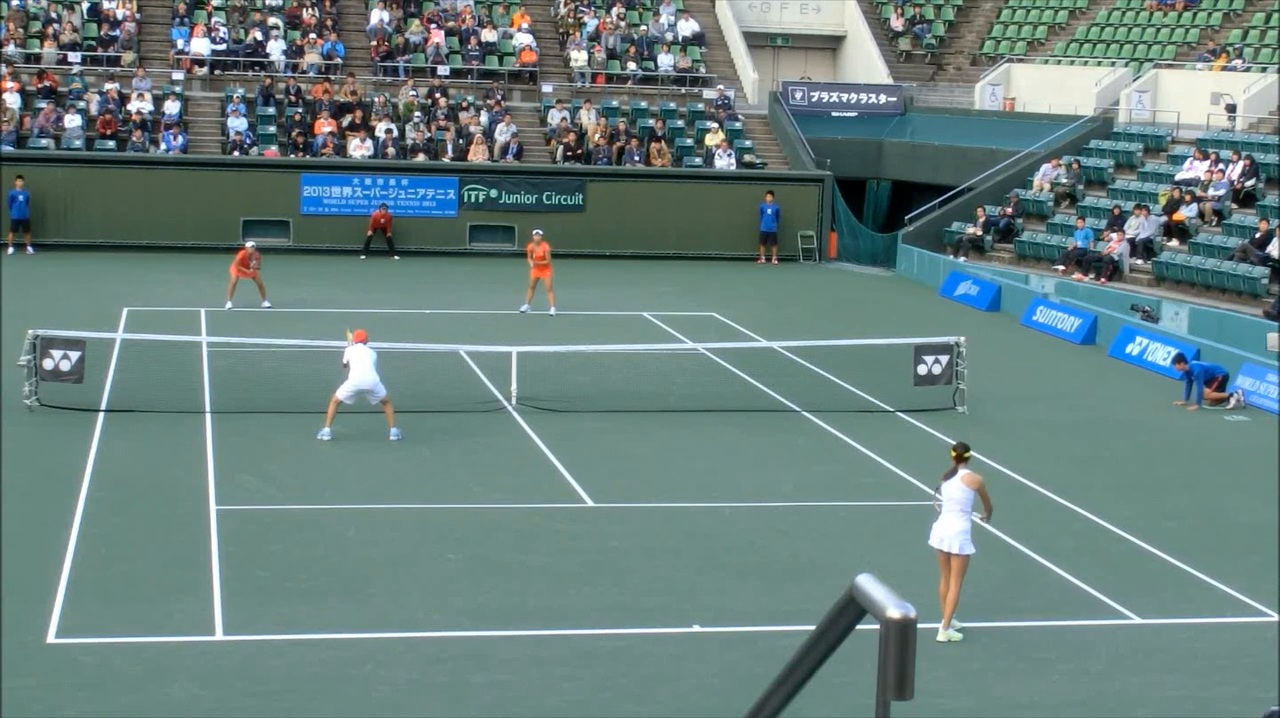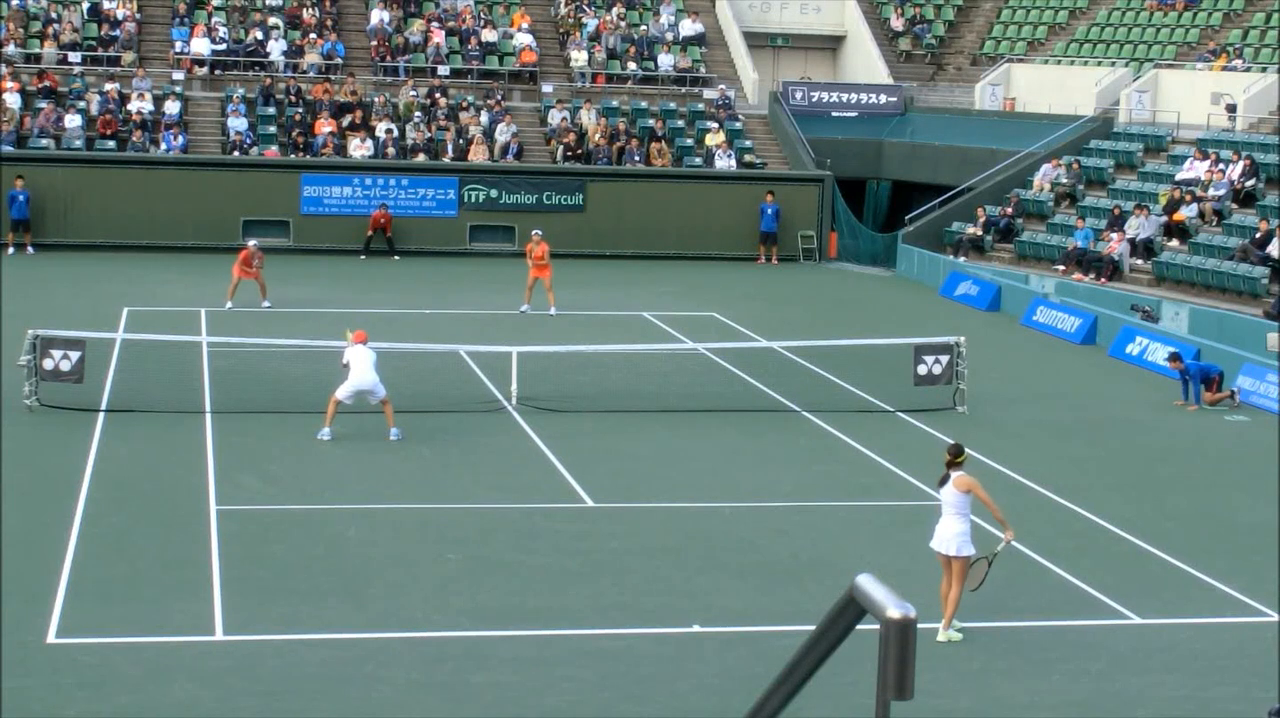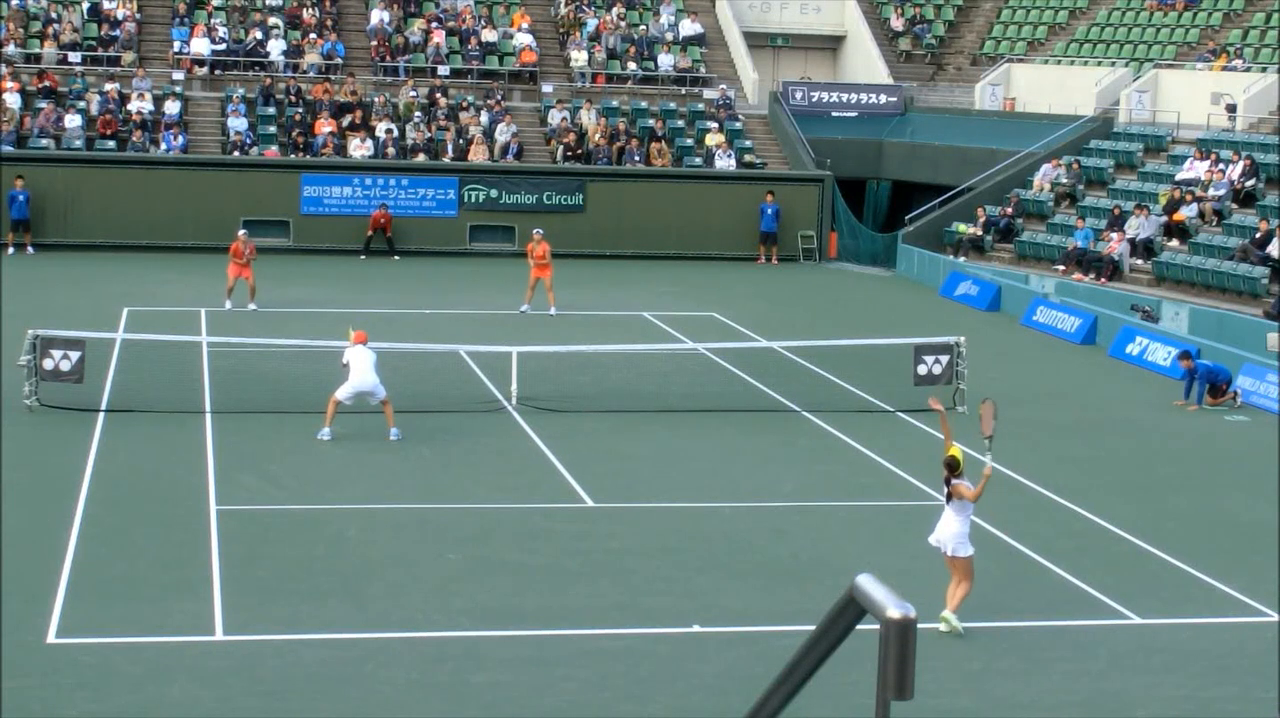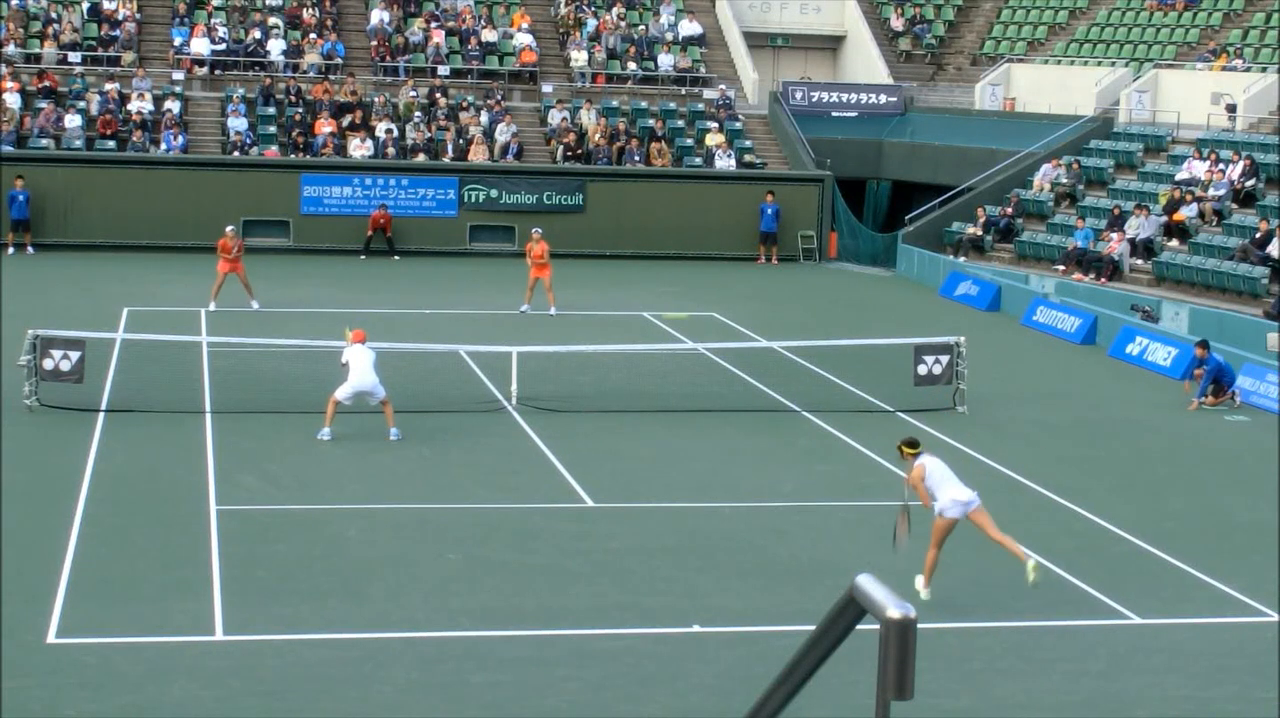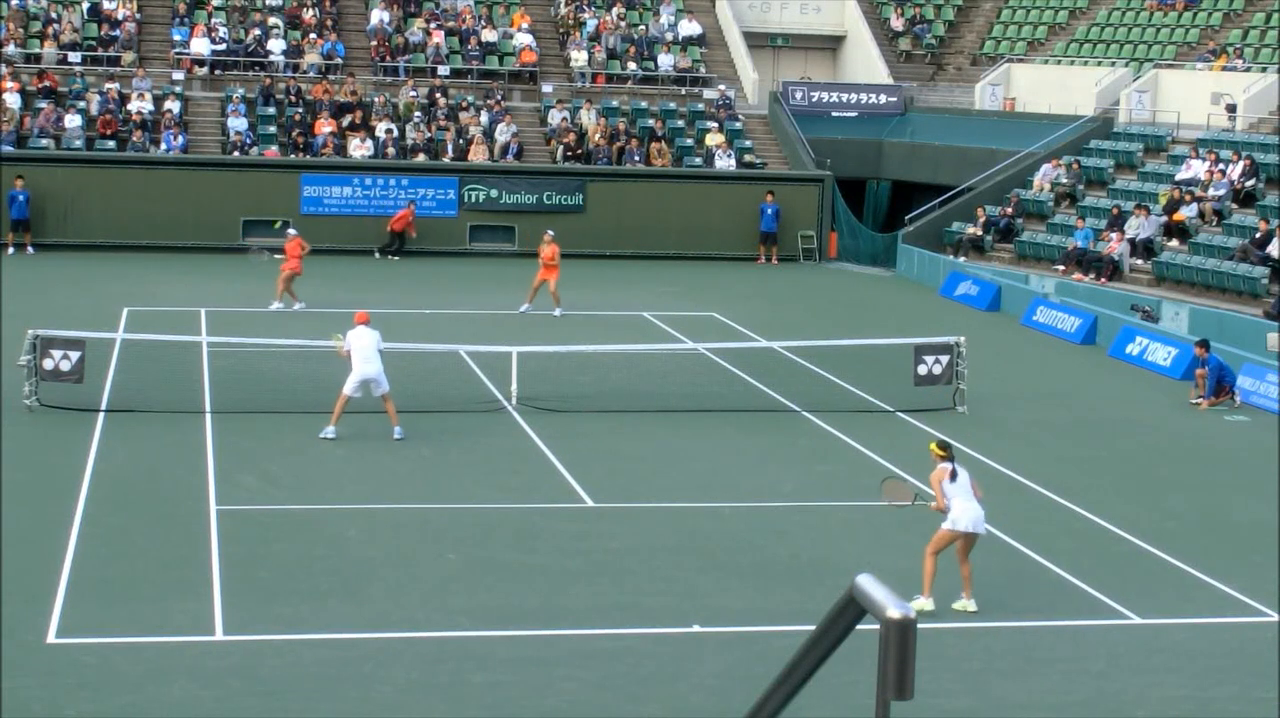
dt=0.7s
person 1, frame 1
left shoulder: (946, 477)
right shoulder: (975, 479)
right elbow: (987, 505)
right wrist: (987, 515)
left hip: (941, 529)
right hip: (959, 534)
left knee: (945, 579)
right knee: (955, 584)
left ankle: (947, 620)
right ankle: (945, 630)
person 1, frame 2
left shoulder: (945, 479)
right shoulder: (967, 481)
right elbow: (991, 506)
right wrist: (1006, 528)
left hip: (942, 532)
right hip: (958, 536)
left knee: (947, 579)
right knee: (957, 585)
left ankle: (947, 620)
right ankle: (945, 630)
person 1, frame 3
left shoulder: (949, 473)
right shoulder: (959, 486)
left elbow: (948, 439)
right elbow: (973, 498)
left wrist: (942, 414)
right wrist: (985, 479)
left hip: (944, 532)
right hip: (956, 537)
left knee: (957, 578)
right knee: (966, 581)
left ankle: (947, 619)
right ankle: (949, 612)
person 1, frame 4
left shoulder: (916, 472)
right shoulder: (930, 458)
left elbow: (927, 502)
left hip: (950, 504)
right hip: (967, 498)
left knee: (934, 547)
right knee: (996, 535)
left ankle: (925, 587)
right ankle: (1027, 561)
person 1, frame 5
left shoulder: (936, 474)
right shoulder: (962, 469)
left elbow: (942, 506)
right elbow: (978, 495)
left wrist: (935, 506)
left hip: (960, 518)
right hip: (977, 516)
left knee: (930, 552)
right knee: (963, 557)
left ankle: (926, 599)
right ankle: (969, 600)
